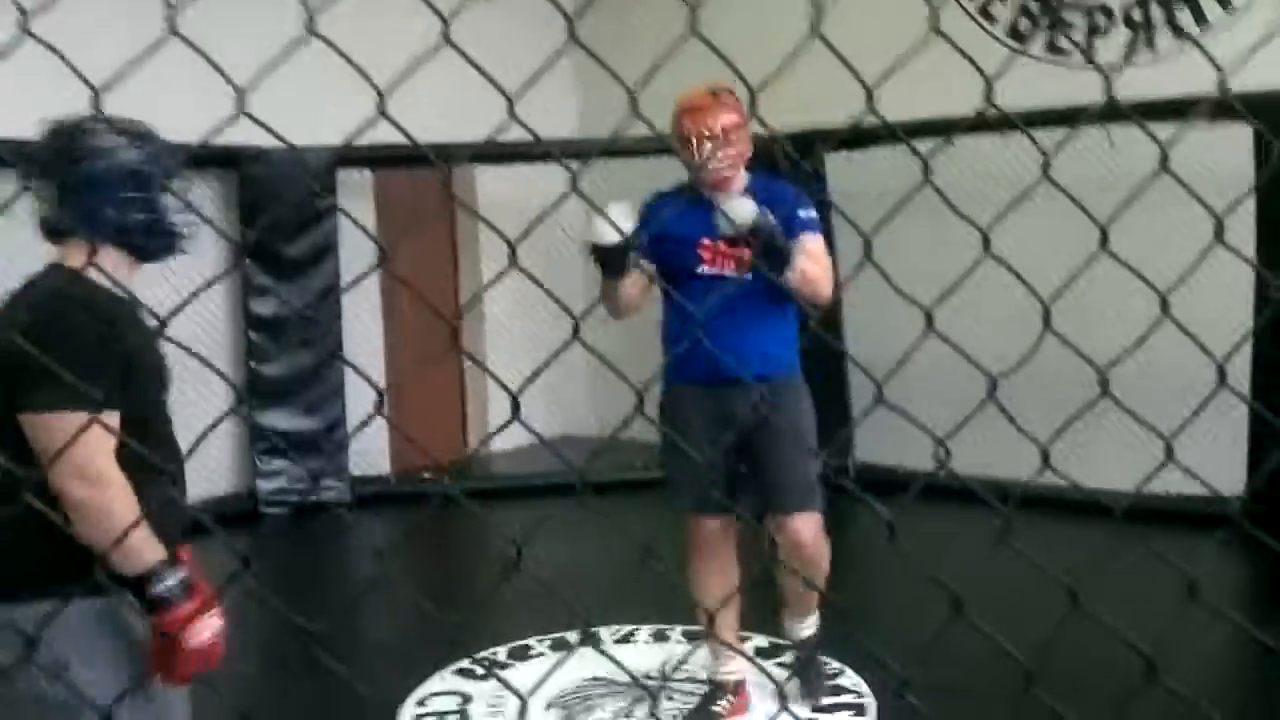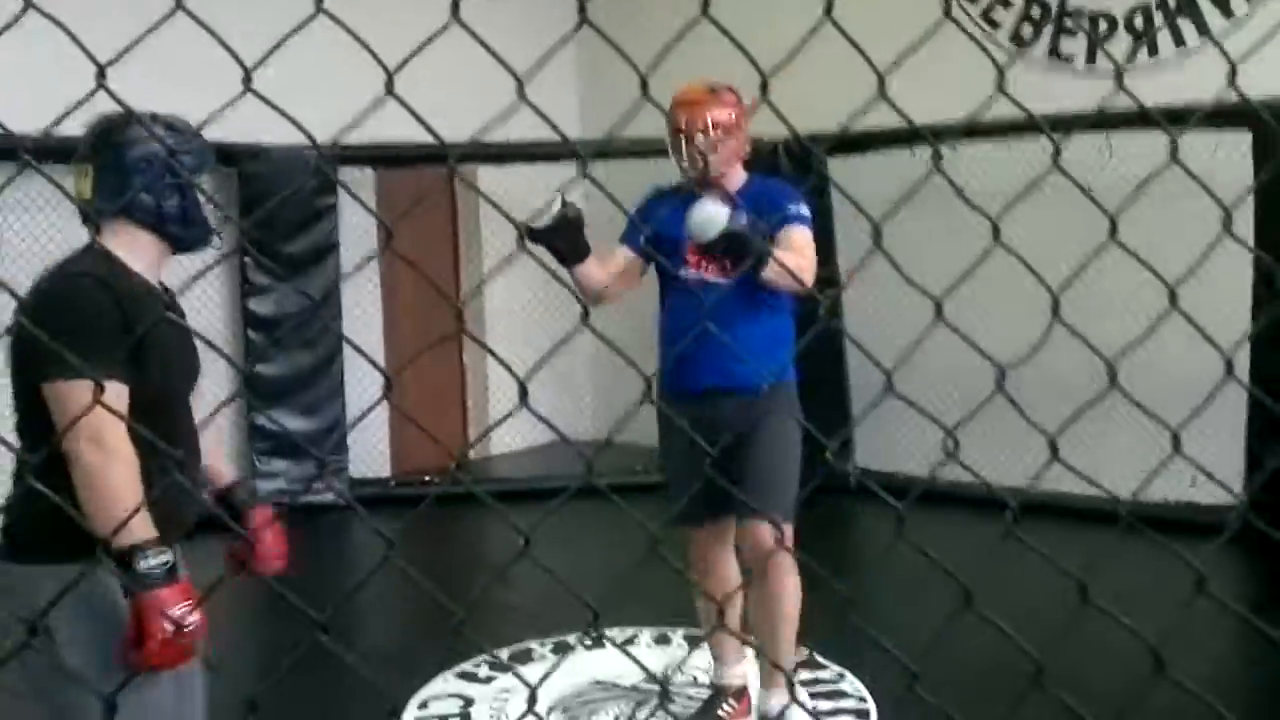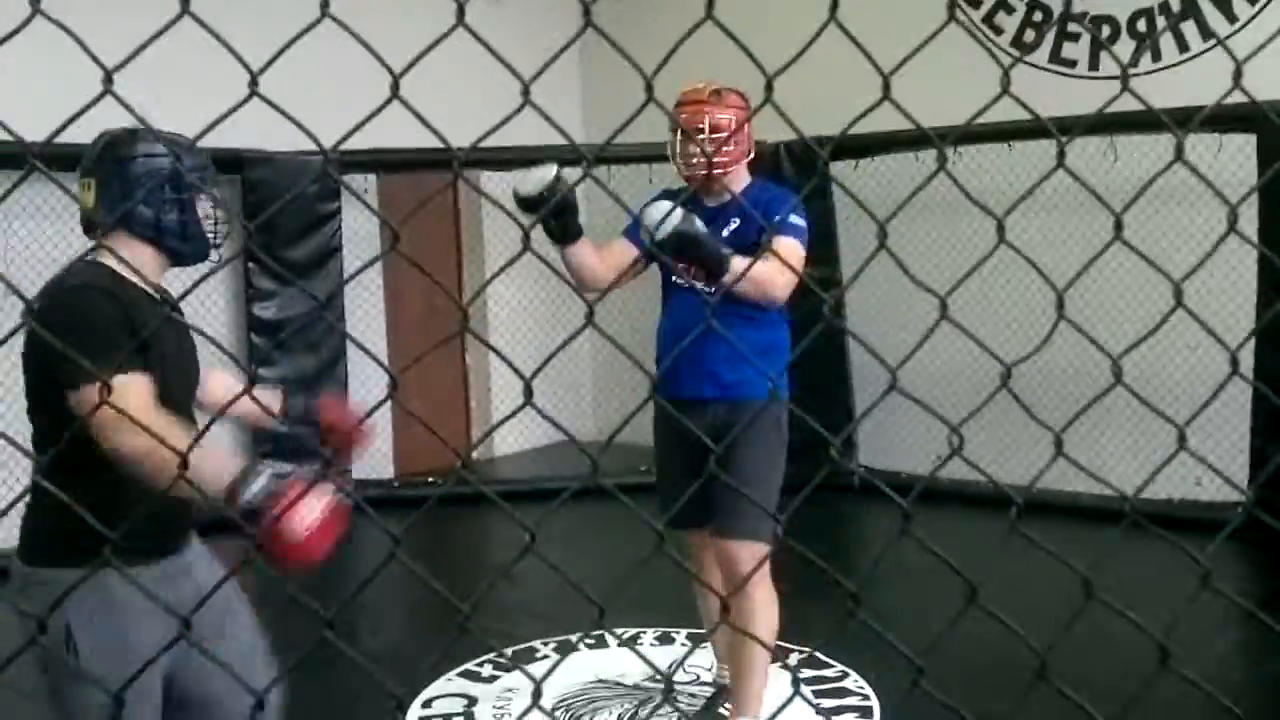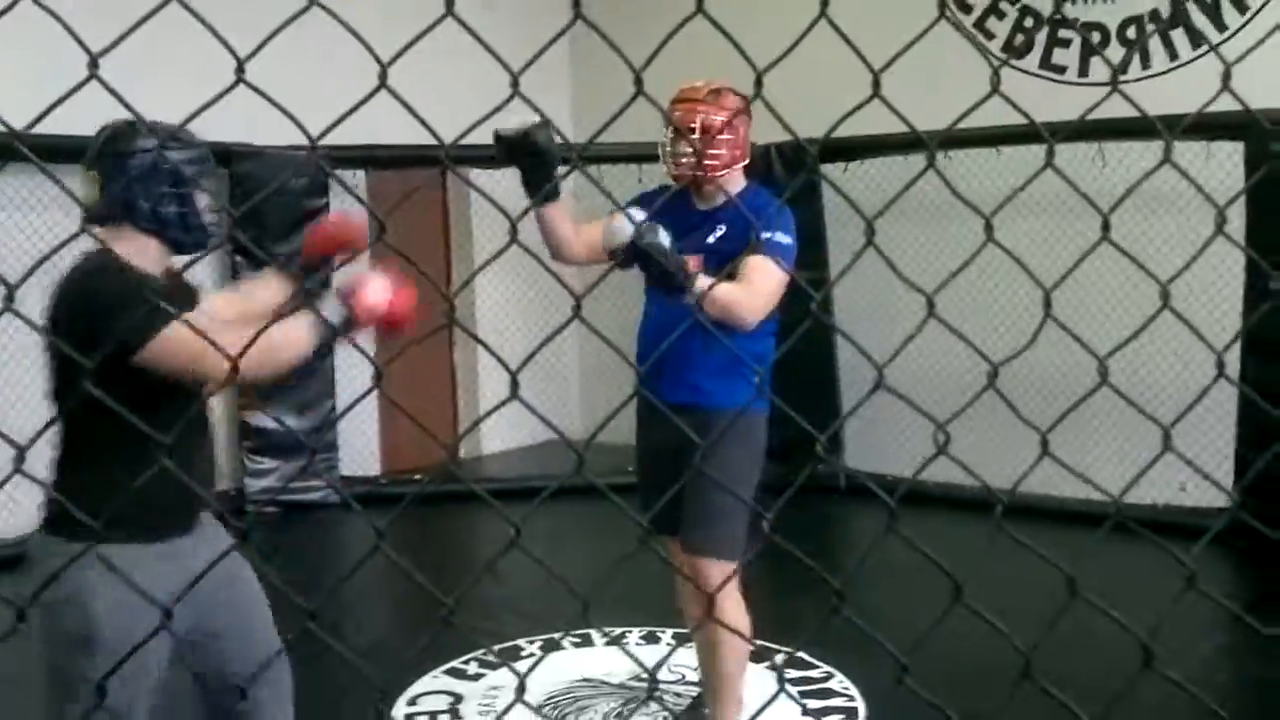
dt=0.2s
person 1, frame 1
left shoulder: (786, 200)
right shoulder: (664, 210)
left elbow: (821, 288)
right elbow: (624, 305)
left wrist: (778, 249)
right wrist: (615, 266)
left hip: (774, 389)
right hip: (693, 395)
left knee: (803, 534)
right knee: (708, 533)
left ankle: (800, 627)
person 1, frame 2
left shoulder: (778, 199)
right shoulder: (661, 206)
left elbow: (800, 274)
right elbow: (603, 287)
left wrist: (747, 247)
right wrist: (573, 253)
left hip: (762, 396)
right hip: (685, 400)
left knee: (767, 541)
right knee: (708, 541)
person 1, frame 3
left shoulder: (777, 206)
right shoulder: (667, 207)
left elbow: (776, 285)
right elbow: (597, 275)
left wrist: (708, 250)
right wrist: (563, 228)
left hip: (750, 406)
right hip: (680, 405)
left knee: (743, 558)
right knee: (706, 551)
person 1, frame 4
left shoulder: (767, 217)
right shoulder: (660, 207)
left elbow: (745, 309)
right elbow: (571, 248)
left wrist: (669, 264)
right wrist: (541, 183)
left hip: (728, 415)
right hip: (662, 408)
left knee: (715, 572)
right knee: (685, 557)
person 2, frame 1
left shoulder: (105, 306)
right shoulder: (58, 314)
right elbow: (84, 482)
left wrist: (167, 571)
right wrist: (165, 587)
left hip: (127, 584)
right hip: (69, 606)
person 2, frame 2
left shoulder: (151, 295)
right shoulder: (78, 292)
right elbow: (93, 442)
left wrist: (236, 498)
right wrist: (150, 568)
left hip: (147, 559)
right hip: (78, 573)
person 2, frame 3
left shoulder: (150, 298)
right shoulder: (82, 301)
left elbow: (199, 386)
right elbow: (131, 430)
left wrist: (298, 412)
right wrist: (257, 492)
left hip: (171, 552)
right hip: (93, 573)
person 2, frame 4
left shoulder: (152, 280)
right shoulder: (102, 289)
left elbow: (229, 309)
right elbow: (227, 356)
left wrist: (309, 264)
right wrist: (340, 312)
left hip: (187, 534)
right hip: (110, 552)
